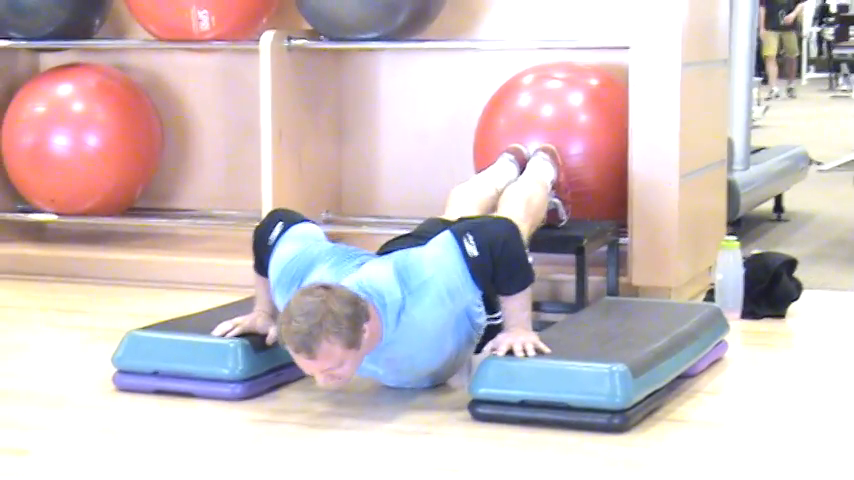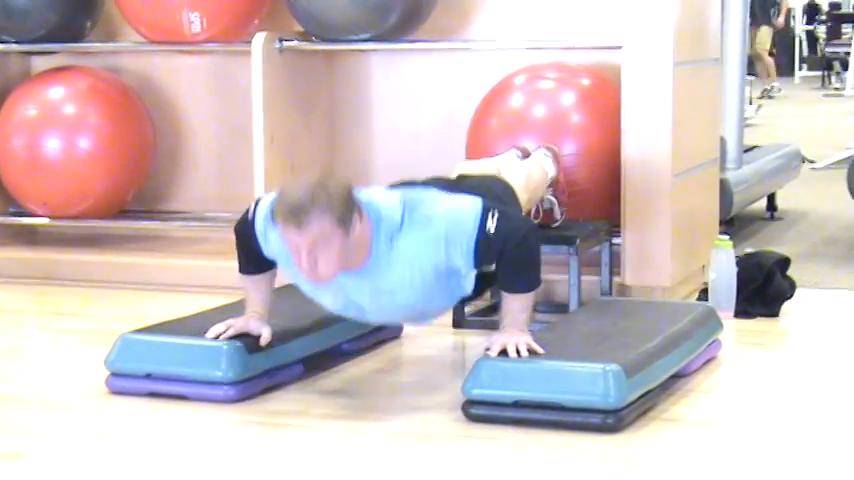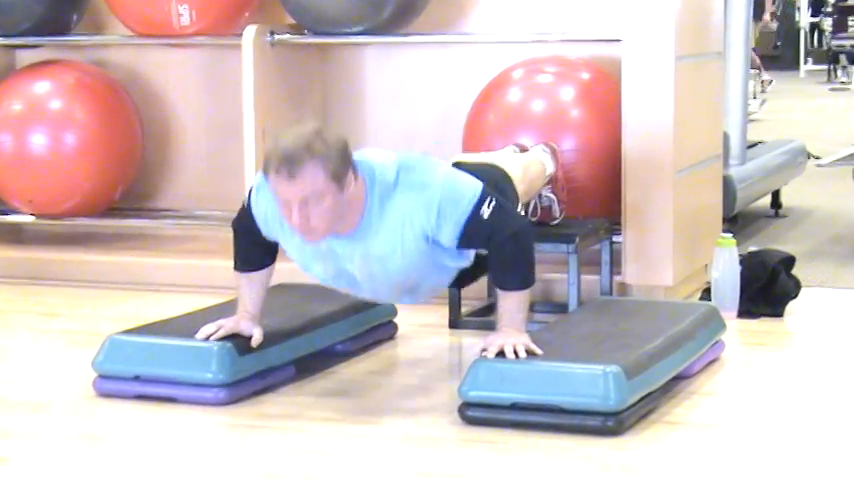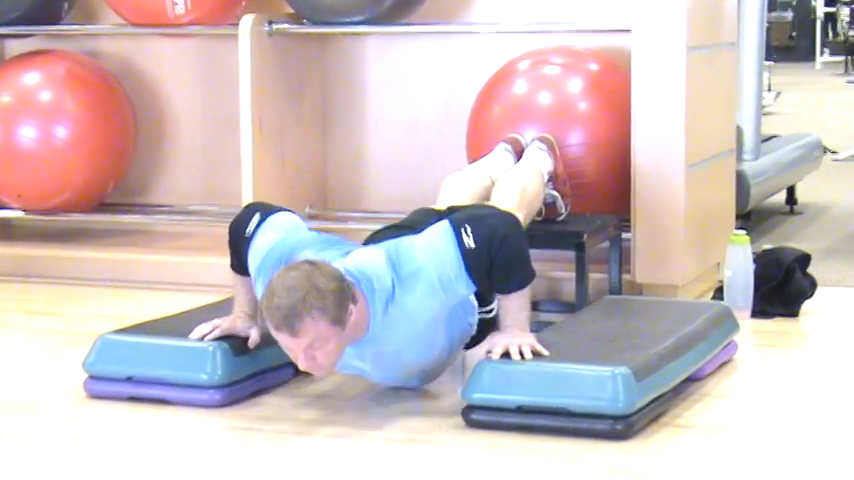
dt=0.4s
person 1, frame 1
left shoulder: (422, 297)
right shoulder: (296, 281)
left elbow: (501, 239)
right elbow: (277, 223)
left wrist: (519, 326)
left hip: (478, 291)
right hip: (405, 251)
left knee: (513, 217)
right knee: (456, 213)
left ankle: (542, 168)
right ankle: (508, 165)
person 1, frame 2
left shoulder: (424, 228)
right shoulder: (279, 218)
left elbow: (515, 235)
right elbow: (249, 231)
left wrist: (514, 328)
right wrist: (255, 314)
left hip: (484, 225)
left knee: (512, 193)
right knee: (460, 179)
left ankle: (543, 165)
right ankle: (511, 157)
person 1, frame 3
left shoulder: (417, 197)
right shoulder: (275, 194)
left elbow: (512, 233)
right elbow: (248, 231)
left wrist: (511, 329)
right wrist: (247, 313)
left hip: (480, 214)
left knee: (509, 182)
left ankle: (540, 160)
right ankle: (508, 153)
person 1, frame 4
left shoulder: (414, 288)
right shoulder: (277, 269)
left elbow: (501, 232)
right elbow: (251, 219)
left wrist: (516, 328)
right wrist: (244, 315)
right hip: (391, 242)
left knee: (506, 207)
right knee: (447, 203)
left ankle: (538, 159)
right ankle: (503, 154)
